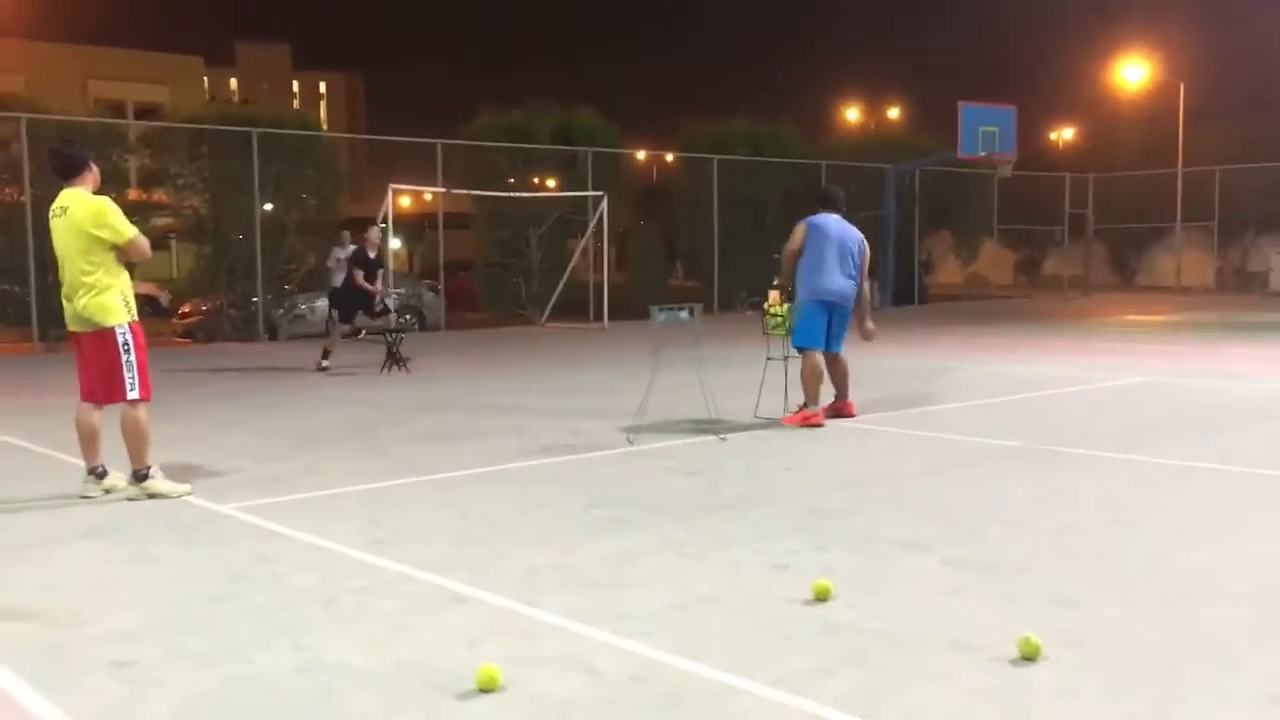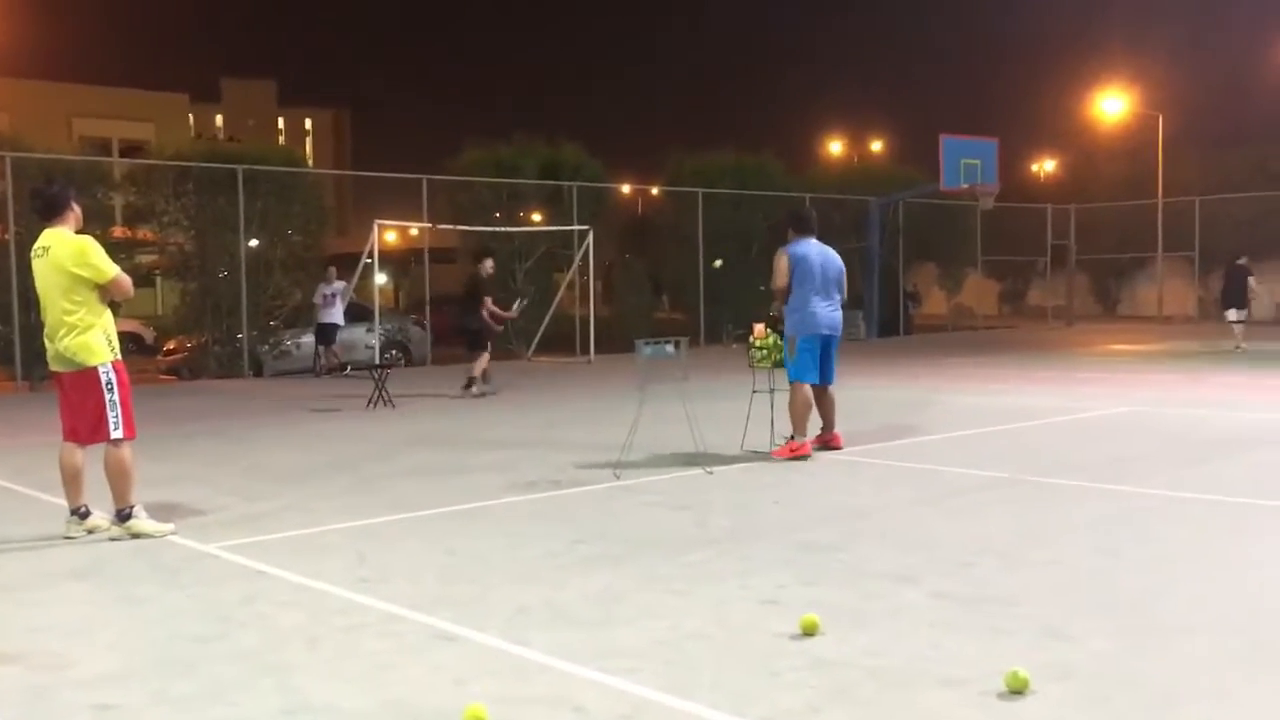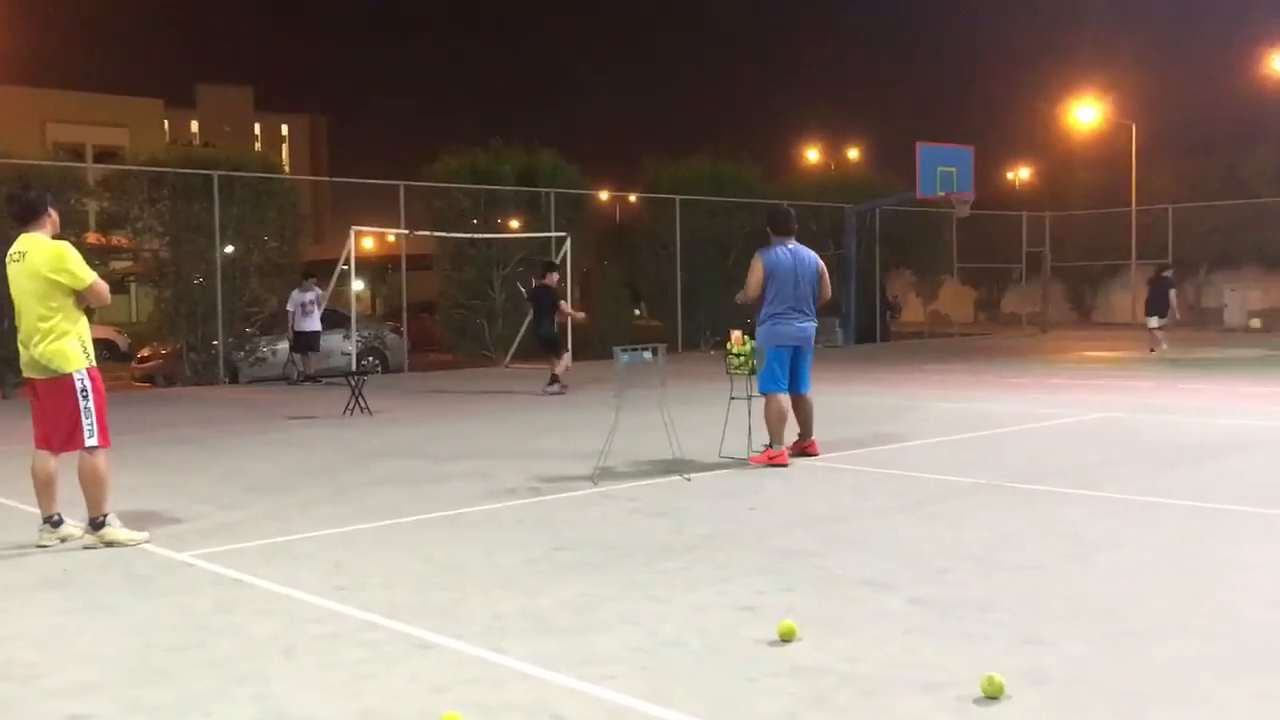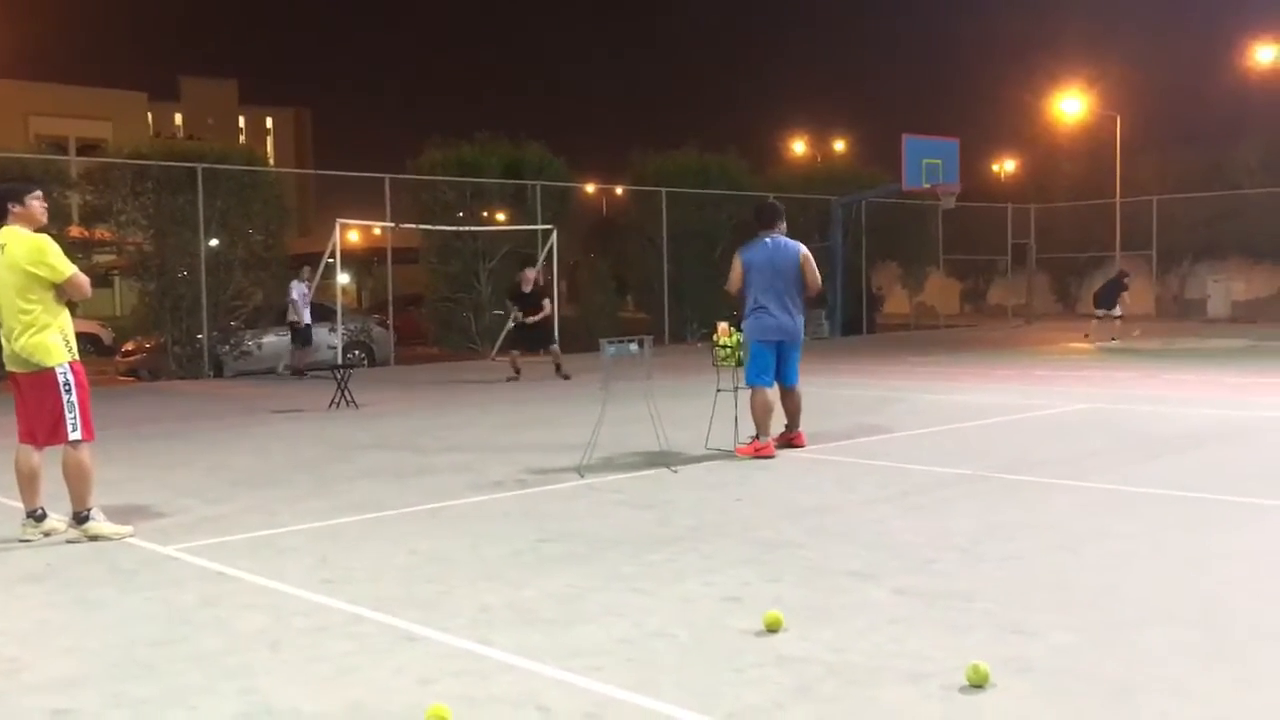
dt=0.7s
person 1, frame 1
left shoulder: (59, 209)
right shoulder: (98, 206)
right elbow: (142, 250)
right wrist: (124, 246)
left hip: (80, 313)
right hip: (110, 313)
left knee: (91, 398)
right knee: (134, 397)
left ankle: (95, 475)
right ankle: (143, 476)
person 1, frame 2
left shoulder: (40, 249)
right shoulder: (80, 245)
right elbow: (124, 289)
left wrist: (98, 289)
right wrist: (105, 283)
left hip: (63, 353)
right hip: (93, 352)
left knee: (73, 438)
right knee: (118, 436)
left ankle: (78, 515)
right ankle: (127, 515)
person 1, frame 3
right shoulder: (57, 250)
right elbow: (102, 295)
left wrist: (73, 293)
right wrist: (81, 291)
left hip: (36, 360)
right hip: (68, 360)
left knee: (46, 446)
right knee: (93, 444)
left ankle: (51, 524)
right ankle: (101, 524)
person 1, frame 4
right shoulder: (36, 243)
right elbow: (82, 289)
left wrist: (56, 287)
right wrist: (64, 283)
right hip: (51, 353)
left knee: (30, 440)
right knee: (77, 438)
left ankle: (34, 518)
right ankle: (85, 518)
person 2, frame 1
left shoulder: (809, 223)
right shoulder: (858, 236)
left elbow: (791, 249)
right elbow: (863, 278)
left wrist: (787, 277)
right wrist: (864, 318)
left hip: (814, 293)
right hip: (844, 295)
left knee: (810, 349)
right knee: (831, 350)
left ankle: (811, 410)
right ankle: (843, 402)
person 2, frame 2
left shoulder: (787, 252)
right shoulder: (834, 255)
left elbow: (779, 285)
right elbow: (842, 294)
left wrist: (781, 302)
left hip: (804, 324)
right hip: (832, 323)
left knee: (800, 382)
right knee: (821, 383)
left ankle: (799, 442)
right ankle: (829, 434)
person 2, frame 3
left shoulder: (763, 257)
right shoulder: (813, 258)
left elbow: (752, 293)
right elbow: (825, 295)
left wrist: (742, 297)
left hip: (775, 331)
right hip: (805, 331)
left knee: (774, 391)
right knee: (800, 391)
left ankle: (777, 450)
right ankle: (807, 441)
person 2, frame 4
left shoulder: (744, 254)
right shoulder: (799, 250)
left elbow: (733, 288)
right elbow: (815, 286)
left hip: (759, 326)
right hip: (791, 325)
left knee: (760, 384)
right knee: (789, 383)
left ankle: (763, 442)
right ankle: (793, 433)
